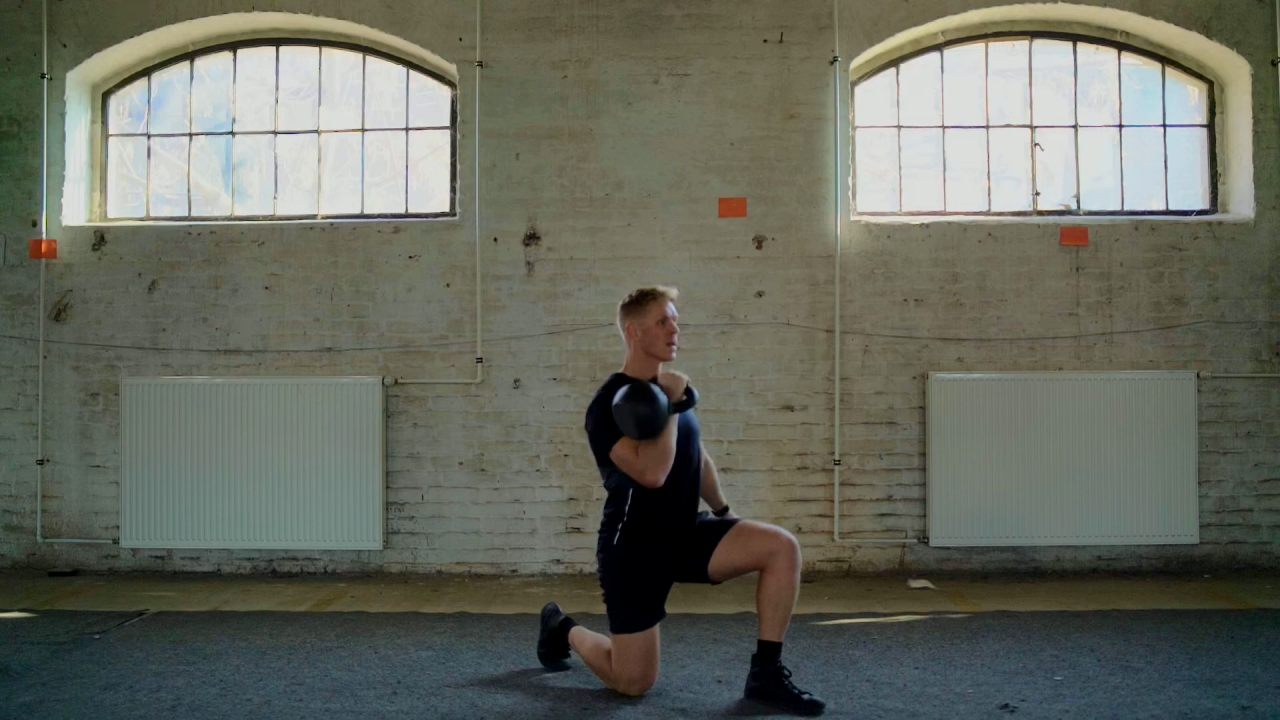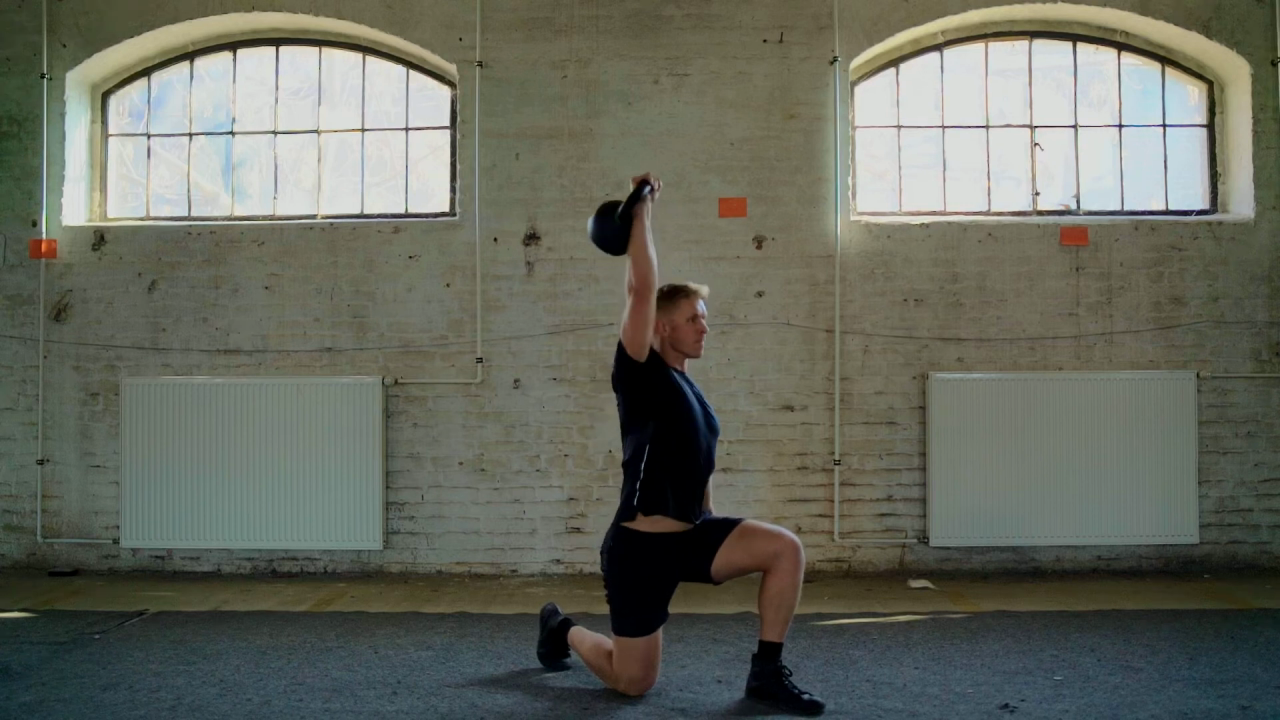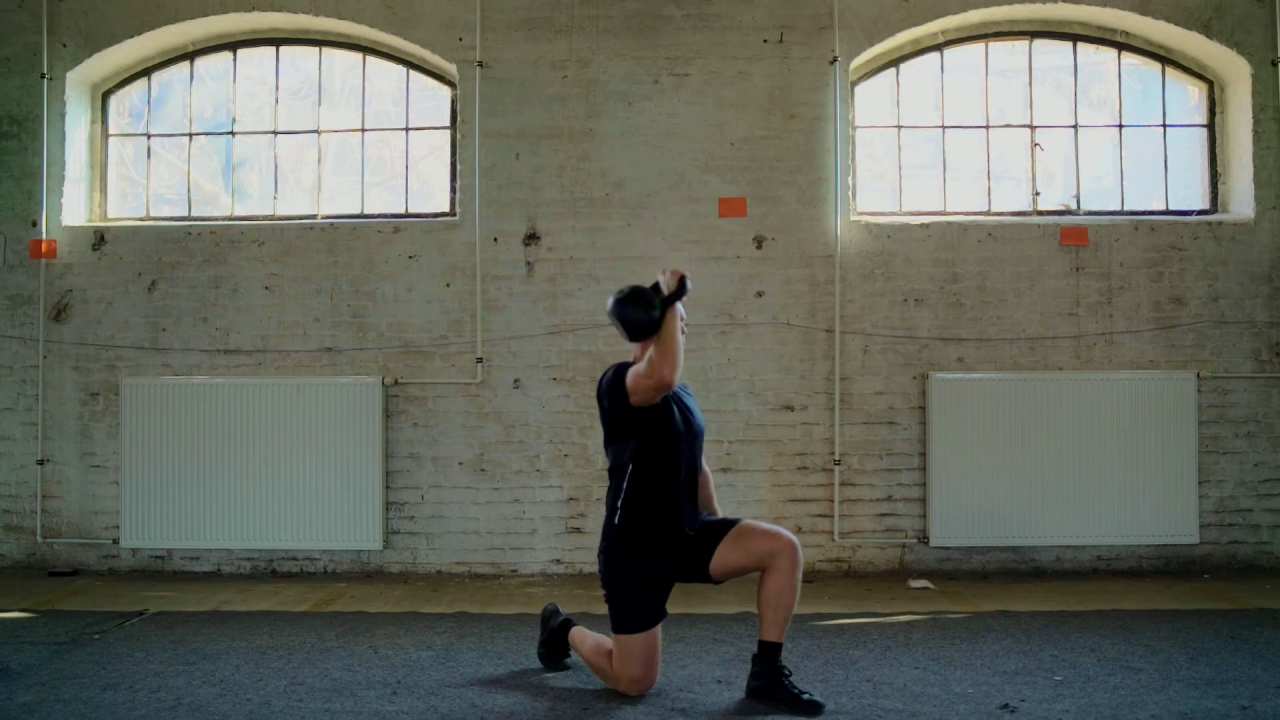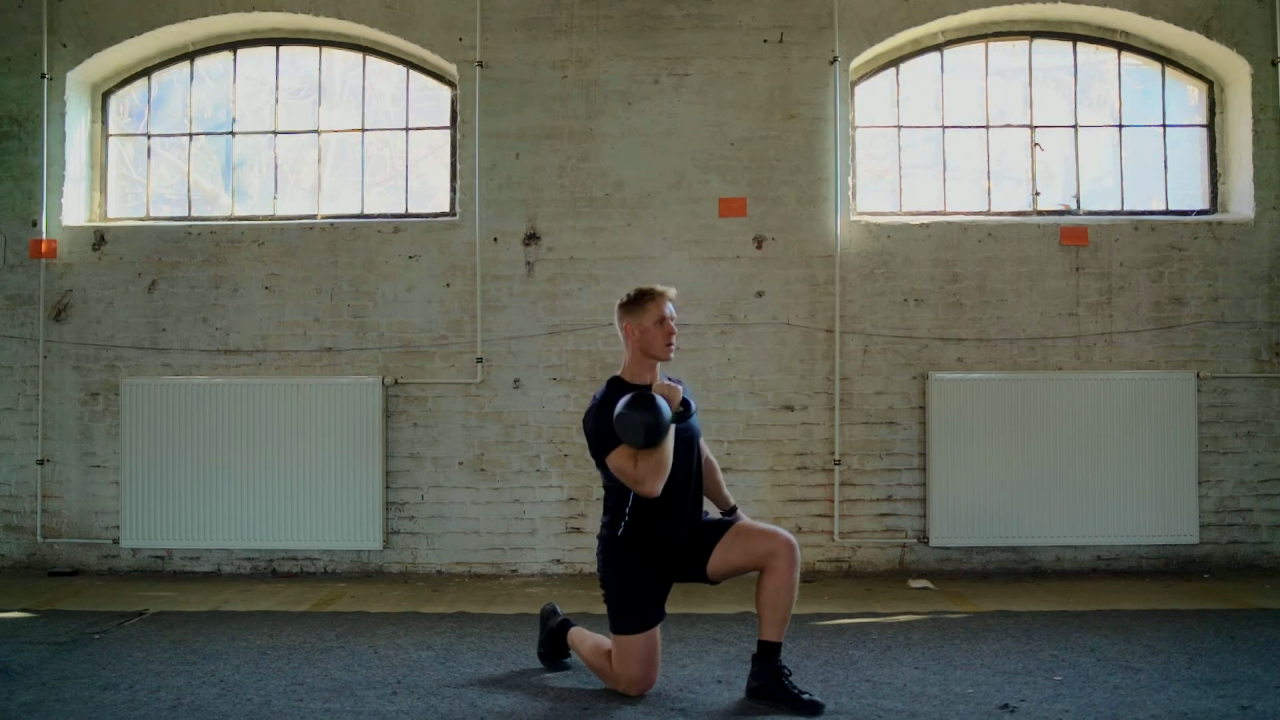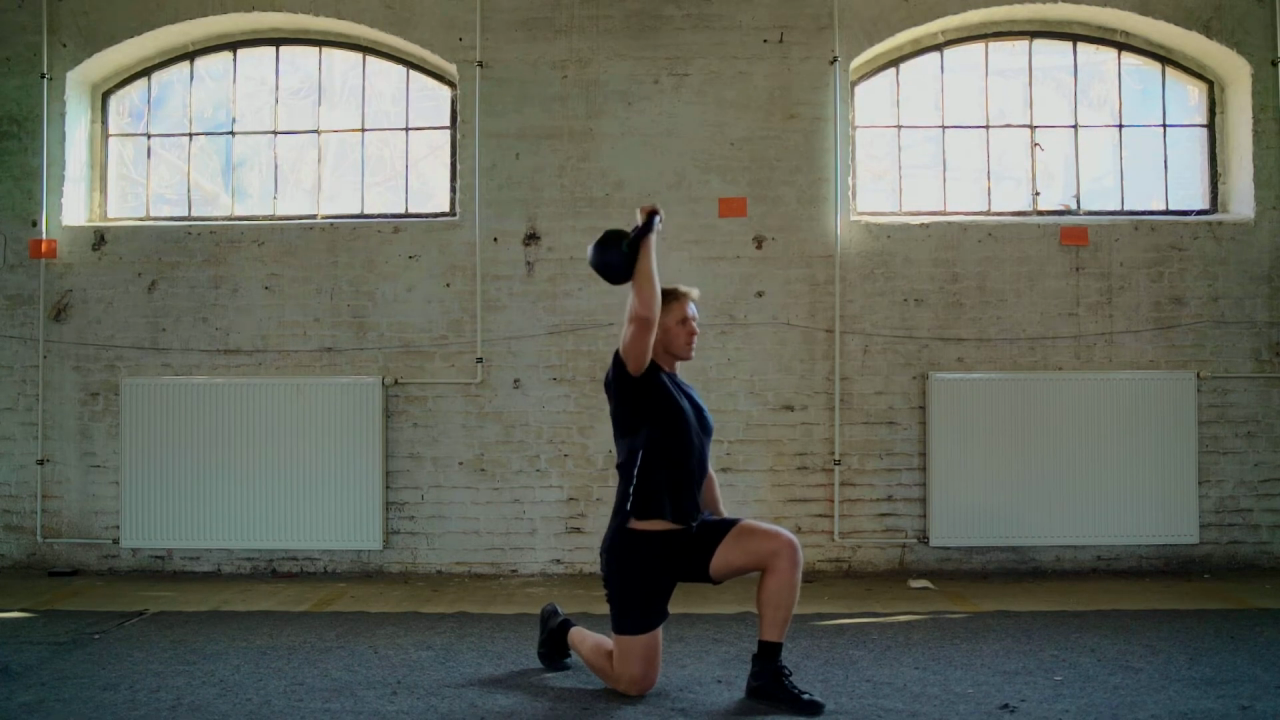
dt=1s
person 1, frame 1
left shoulder: (670, 391)
right shoulder: (611, 404)
right elbow: (653, 474)
left wrist: (723, 512)
right wrist: (670, 405)
left hip: (685, 533)
right hip: (634, 549)
left knee: (781, 547)
right knee: (634, 683)
left ankle: (766, 673)
right ankle: (563, 630)
person 1, frame 2
left shoulder: (688, 390)
right shoulder: (640, 374)
right elbow: (641, 290)
left wrist: (709, 525)
right wrist: (641, 211)
left hip: (688, 537)
right hip: (639, 548)
left knee: (785, 549)
left ankle: (766, 673)
right ankle: (561, 629)
person 1, frame 3
left shoulder: (680, 394)
right shoulder: (619, 381)
right elbow: (664, 375)
left wrist: (717, 529)
right wrist: (667, 300)
left hip: (685, 533)
right hip: (636, 547)
left knee: (782, 547)
right knee: (634, 682)
left ankle: (766, 674)
right ankle: (563, 630)
person 1, frame 4
left shoulder: (675, 390)
right shoulder: (606, 410)
left elbow: (701, 458)
right elbow: (649, 482)
left wrist: (732, 513)
right wrist: (665, 412)
left hip: (686, 534)
right hip: (634, 550)
left knee: (781, 548)
right knee: (634, 683)
left ankle: (766, 673)
right ankle: (563, 631)
person 1, frame 5
left shoulder: (686, 394)
right shoulder: (632, 381)
right elbow: (642, 318)
left wrist: (724, 535)
right wrist: (646, 239)
left hip: (688, 534)
right hip: (638, 547)
left knee: (783, 548)
left ankle: (767, 673)
right ankle: (563, 630)
